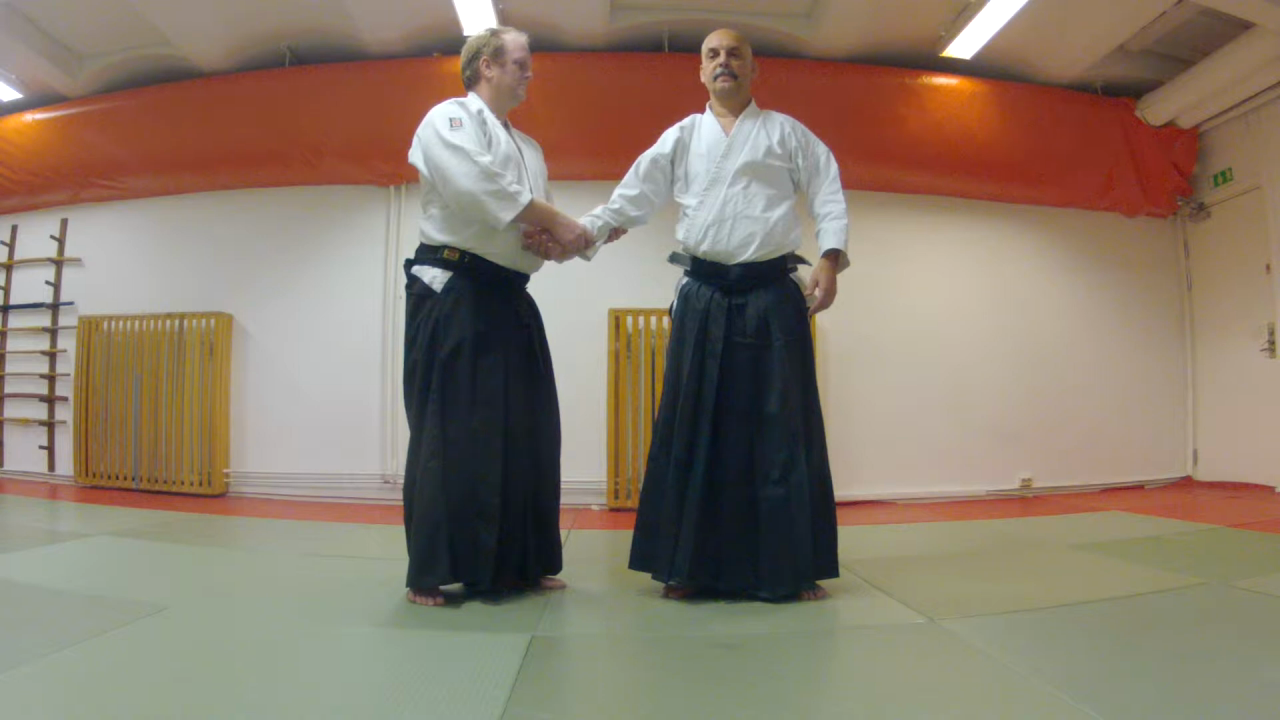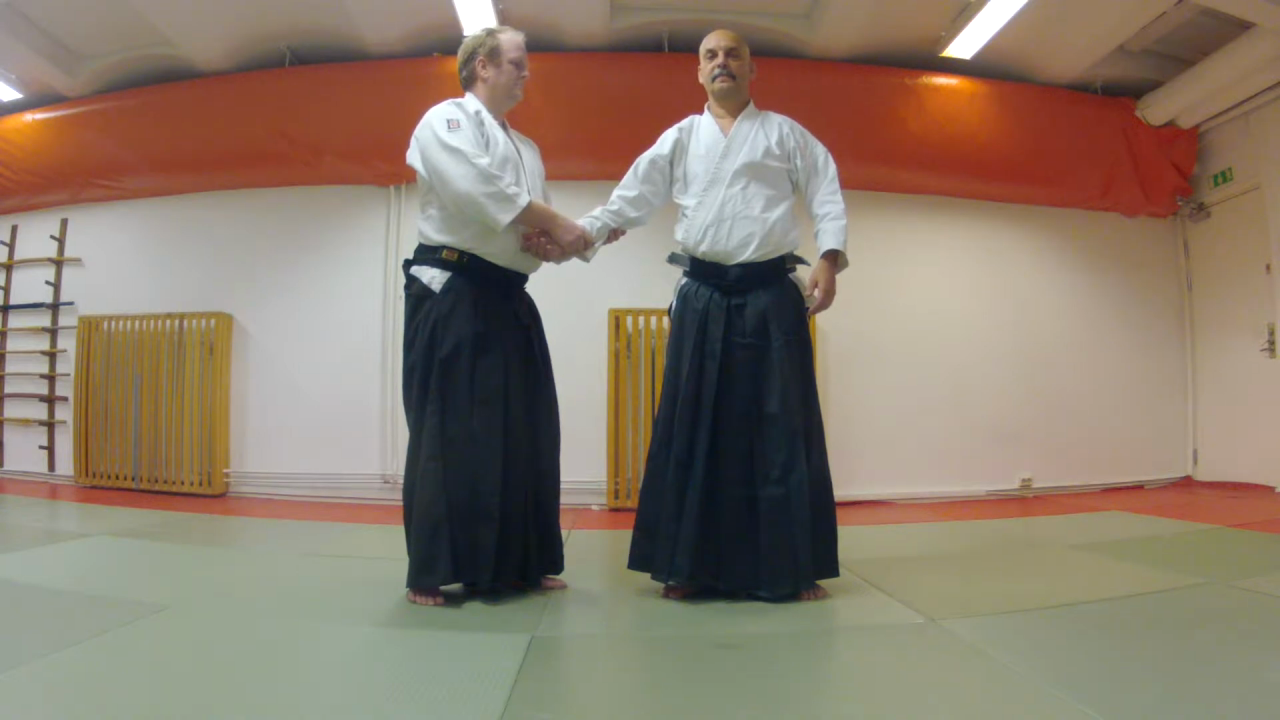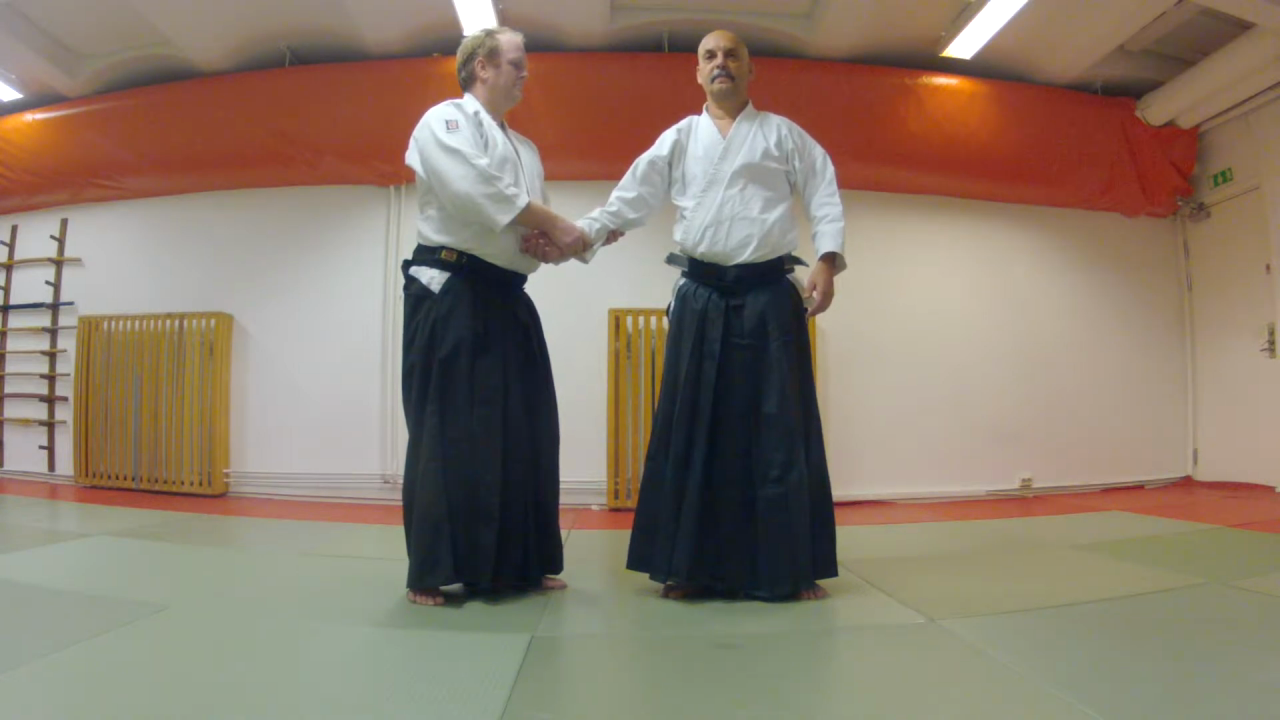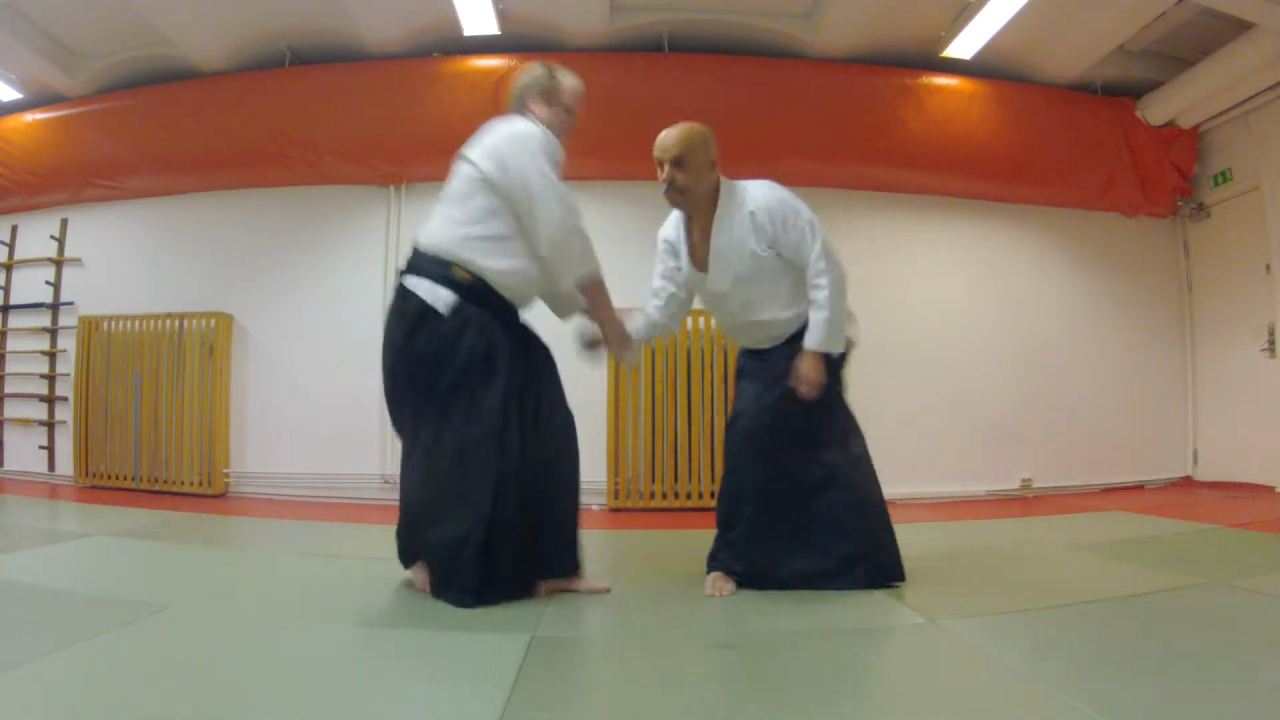
dt=1s
person 1, frame 1
left shoulder: (527, 146)
right shoulder: (450, 119)
left elbow: (540, 229)
right elbow: (478, 187)
left wrist: (575, 235)
right wrist: (555, 221)
left hip: (508, 299)
right hip: (454, 294)
left knee: (525, 433)
right knee: (450, 432)
left ankle: (515, 564)
right ankle: (431, 572)
person 1, frame 2
left shoulder: (524, 147)
right shoulder: (447, 120)
left elbow: (540, 230)
right elbow: (475, 189)
left wrist: (571, 237)
right wrist: (555, 224)
left hip: (507, 299)
right hip: (452, 294)
left knee: (524, 433)
right knee: (448, 432)
left ankle: (516, 564)
right ankle: (430, 573)
person 1, frame 3
left shoulder: (523, 148)
right shoulder: (447, 121)
left elbow: (536, 229)
right elbow: (476, 190)
left wrist: (570, 239)
right wrist: (555, 225)
left hip: (506, 299)
right hip: (451, 294)
left knee: (524, 434)
right knee: (449, 432)
left ankle: (517, 563)
right ankle: (431, 571)
person 1, frame 4
left shoulder: (524, 150)
right shoulder: (519, 138)
left elbow: (543, 262)
right elbow: (559, 236)
left wrist: (585, 309)
right wrist: (603, 309)
left hip: (478, 313)
right hip: (438, 308)
left knee: (539, 427)
right knee: (459, 439)
left ankle: (544, 565)
right ankle: (432, 556)
person 2, frame 1
left shoulder: (786, 132)
right shoulder: (680, 138)
left elbow: (827, 194)
right elbow: (631, 197)
left wrist: (829, 259)
left hip: (772, 296)
right hip: (704, 299)
left knee: (781, 429)
right knee: (695, 427)
left ankle: (791, 567)
right ankle: (692, 565)
person 2, frame 2
left shoulder: (784, 133)
right shoulder: (679, 138)
left elbow: (826, 194)
right elbow: (630, 198)
left wrist: (829, 258)
left hip: (772, 295)
right hip: (703, 298)
left knee: (781, 428)
right knee: (693, 428)
left ankle: (792, 567)
right ankle: (691, 564)
person 2, frame 3
left shoulder: (783, 134)
right shoulder: (678, 140)
left elbow: (824, 196)
right elbow: (629, 200)
left wrist: (827, 262)
left hip: (770, 295)
right hip: (700, 297)
left knee: (780, 429)
right knee: (693, 428)
left ankle: (792, 567)
right ankle: (691, 565)
person 2, frame 4
left shoulder: (766, 205)
right shoulder: (672, 235)
left elbow: (824, 274)
right elbow: (664, 310)
left wrist: (815, 354)
left hip: (807, 345)
right hip: (760, 351)
left knee: (755, 443)
right knee: (821, 454)
left ankle: (737, 561)
right ankle: (854, 562)
